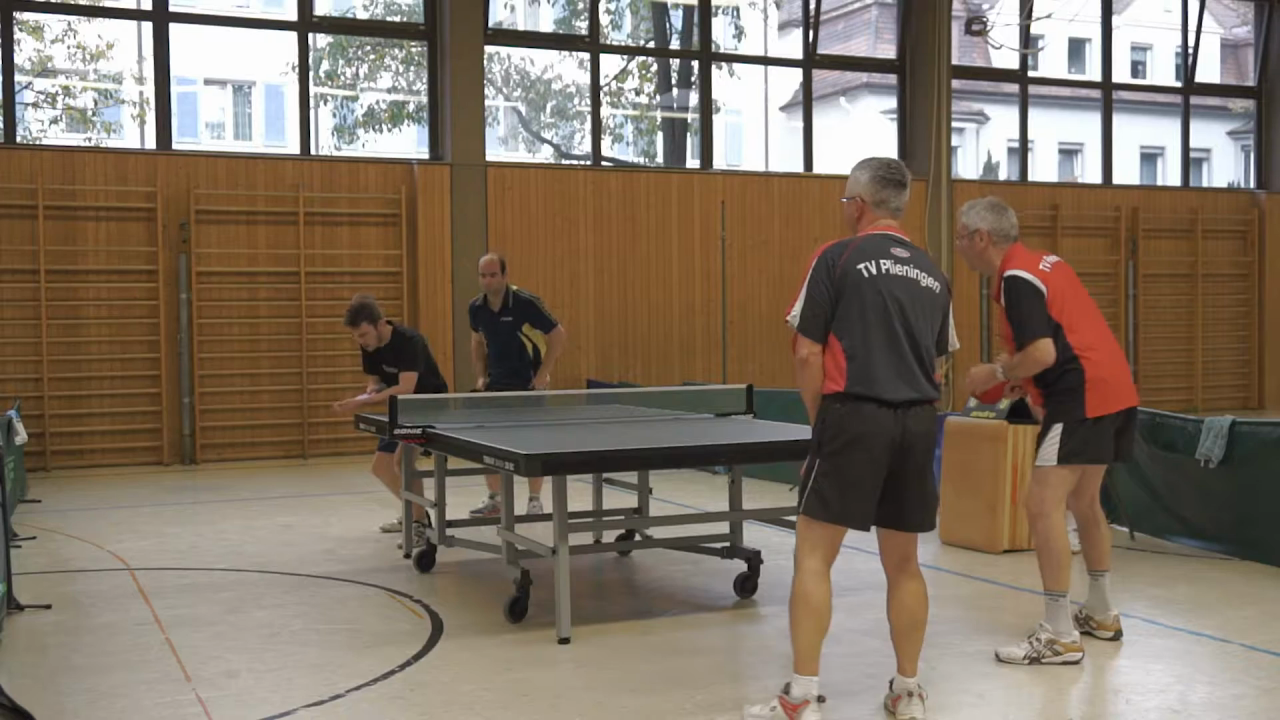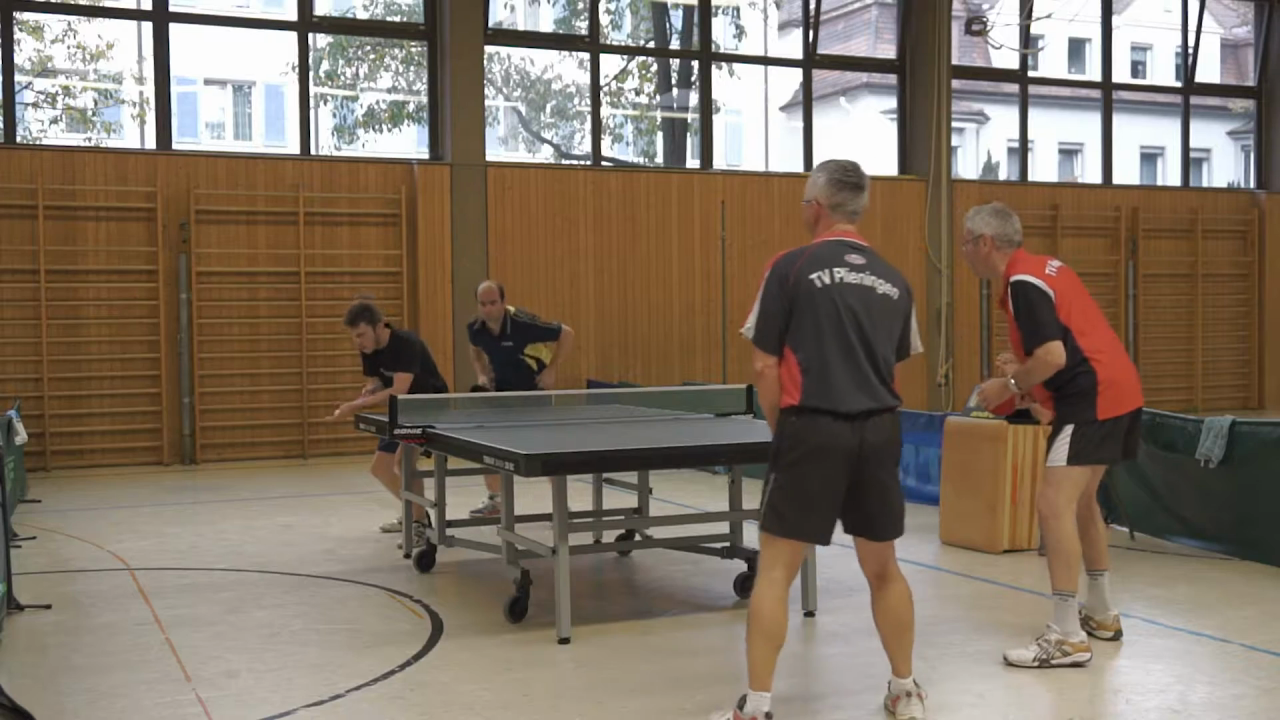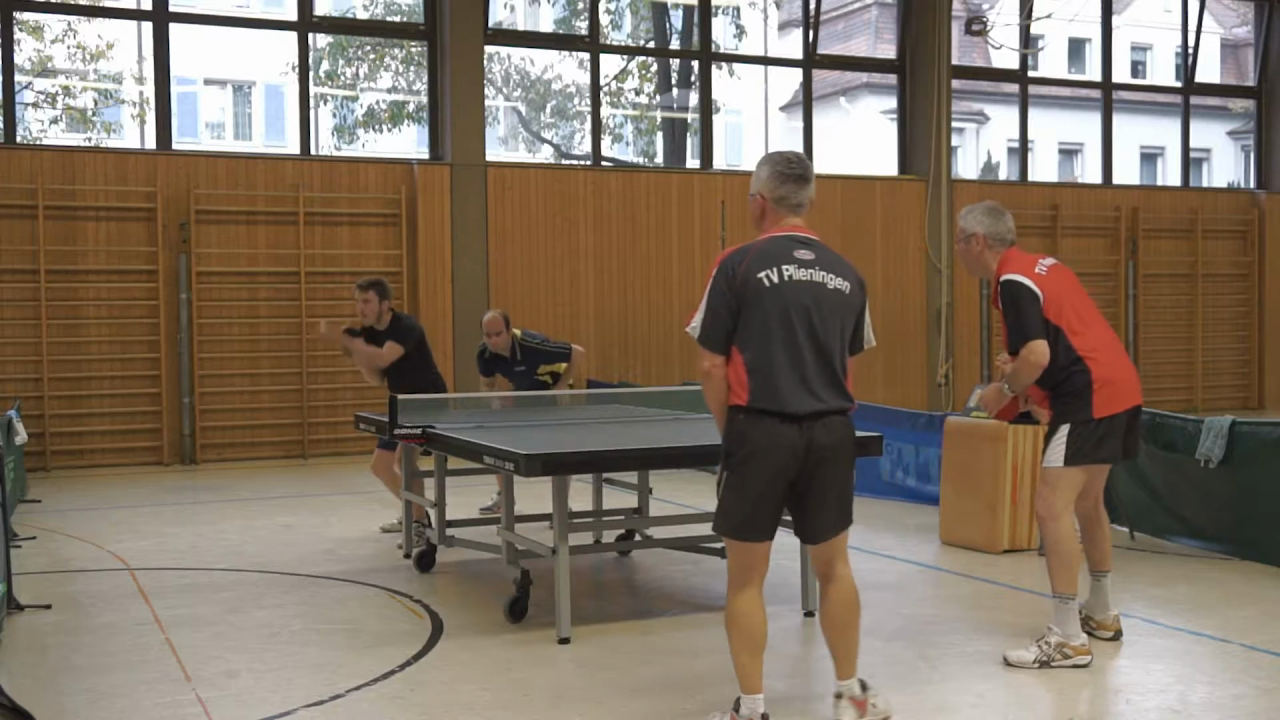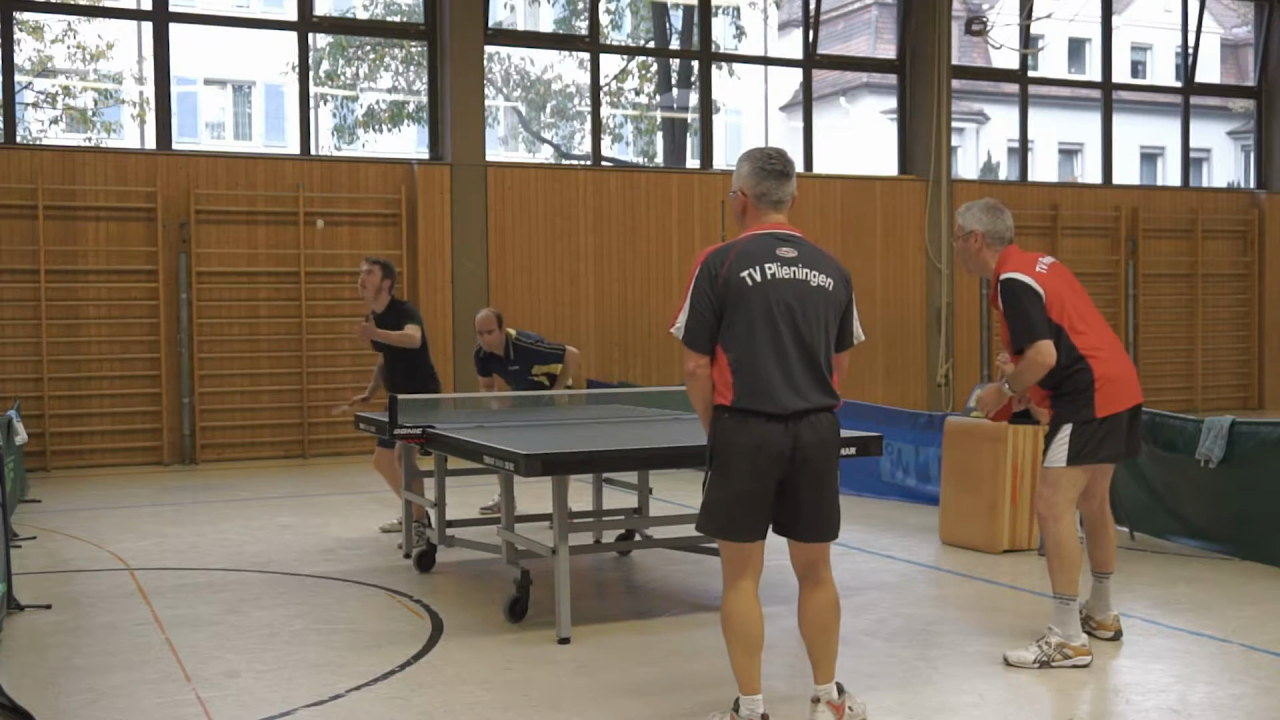
dt=0.3s
person 1, frame 1
left shoulder: (836, 258)
right shoulder: (933, 275)
left elbow: (807, 354)
left wrist: (820, 421)
left hip: (856, 418)
right hip: (916, 425)
left knee: (813, 556)
right knee: (903, 563)
person 1, frame 2
left shoulder: (793, 267)
right shoulder: (894, 281)
left elbow: (764, 364)
left wrist: (780, 430)
left hip: (811, 432)
right hip: (877, 433)
left knee: (774, 572)
right knee: (883, 569)
person 1, frame 3
left shoulder: (738, 265)
right shoulder: (847, 275)
left elbow: (711, 365)
left wrist: (729, 431)
left hip: (761, 432)
right hip: (829, 433)
left knee: (745, 578)
right knee: (833, 566)
person 1, frame 4
left shoulder: (721, 264)
right shoulder: (832, 271)
left elbow: (696, 367)
right elbow: (839, 362)
left wrist: (714, 430)
left hip: (747, 432)
right hip: (816, 432)
left knee: (741, 577)
right knee: (815, 572)
person 2, frame 1
left shoulder: (1016, 278)
right shoulder: (1043, 262)
left elbow: (1042, 354)
left wrist: (995, 373)
right wrist: (1014, 370)
left hip: (1083, 398)
right hip: (1113, 388)
left knee: (1043, 505)
right knee: (1083, 500)
left ankle: (1059, 636)
right ankle: (1101, 614)
person 2, frame 2
left shoulder: (1023, 283)
right shoulder: (1042, 268)
left elbow: (1052, 356)
left wrist: (1009, 385)
right wrist: (1025, 378)
left hip: (1091, 400)
right hip: (1115, 390)
left knee: (1054, 505)
right knee: (1080, 501)
left ankle: (1066, 636)
right ankle: (1100, 613)
person 2, frame 3
left shoulder: (1013, 282)
right shoulder: (1041, 264)
left elbow: (1036, 355)
left wrist: (1003, 390)
right wrist: (1021, 384)
left hip: (1089, 399)
right hip: (1117, 388)
left knee: (1052, 507)
right knee: (1087, 501)
left ankle: (1068, 638)
right ankle: (1101, 614)
person 2, frame 4
left shoulder: (1012, 281)
right shoulder: (1036, 263)
left elbow: (1043, 355)
left wrist: (1003, 390)
right wrist: (1021, 385)
left hip: (1089, 398)
right hip: (1116, 386)
left knee: (1052, 507)
right knee: (1091, 502)
left ankle: (1068, 639)
right ankle: (1101, 614)
person 3, frame 1
left shoulder: (409, 341)
right shoulder: (369, 345)
left elbow: (406, 389)
right elbow: (375, 381)
left wrist: (363, 402)
right wrist: (372, 391)
left knee: (402, 458)
right knee: (381, 467)
left ankle: (420, 524)
right ankle: (414, 513)
person 3, frame 2
left shoulder: (407, 343)
right shoulder: (368, 348)
left elbow: (399, 391)
right elbow: (378, 384)
left wrist: (356, 406)
right wrist: (369, 392)
left knee: (403, 458)
right knee: (380, 468)
left ankle: (420, 525)
right ankle: (414, 514)
person 3, frame 3
left shoulder: (406, 326)
right shoulder: (368, 331)
left elbow: (384, 359)
right elbow: (378, 377)
left wrist: (349, 342)
right wrist: (359, 359)
left knee: (404, 456)
right knee: (381, 466)
left ankle: (420, 524)
right ankle: (414, 513)
person 3, frame 4
left shoulder: (403, 310)
right shoulder: (372, 318)
left elbow: (414, 340)
left wrist: (378, 334)
right wrist: (369, 393)
left hip: (422, 396)
right hip: (398, 399)
left knee: (402, 455)
right knee: (382, 462)
left ankle: (420, 524)
right ankle: (413, 513)
person 4, frame 1
left shoulder: (526, 303)
right shoulder: (476, 307)
left elbow: (558, 335)
left wrist: (543, 373)
right wrist: (480, 375)
left hip: (528, 383)
right hip: (495, 384)
left ankle: (535, 500)
right ankle: (495, 499)
person 4, frame 2
left shoulder: (524, 323)
right shoulder: (474, 328)
left elbow: (567, 334)
left wrist: (550, 370)
right wrist: (481, 374)
left hip: (536, 386)
right hip: (503, 387)
right ankle: (494, 500)
person 4, frame 3
left shoulder: (534, 346)
right shoulder: (484, 353)
left elbow: (578, 354)
right elbow: (487, 384)
left wrist: (561, 386)
left hip: (552, 390)
right hip: (523, 392)
right ankle: (503, 495)
person 4, frame 4
left shoulder: (527, 345)
right shoulder: (481, 354)
left elbow: (573, 356)
right elbow: (486, 385)
left wrist: (557, 390)
left hip: (551, 391)
right hip: (522, 394)
